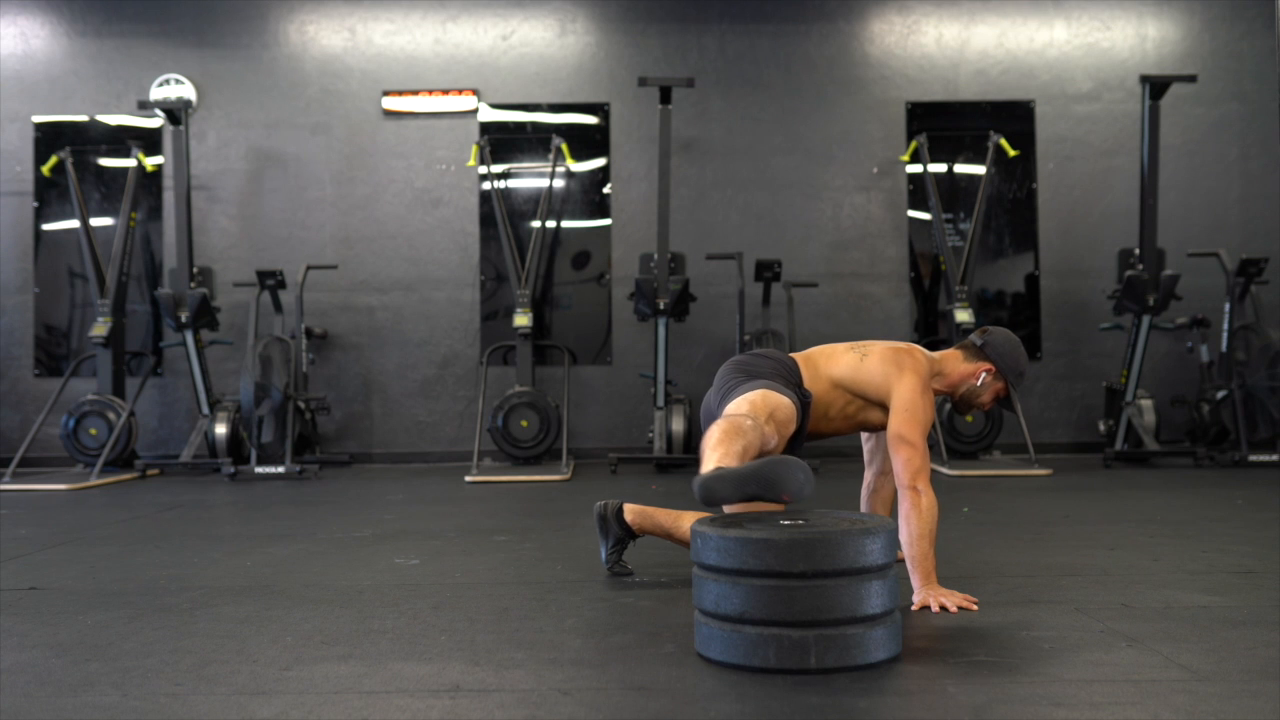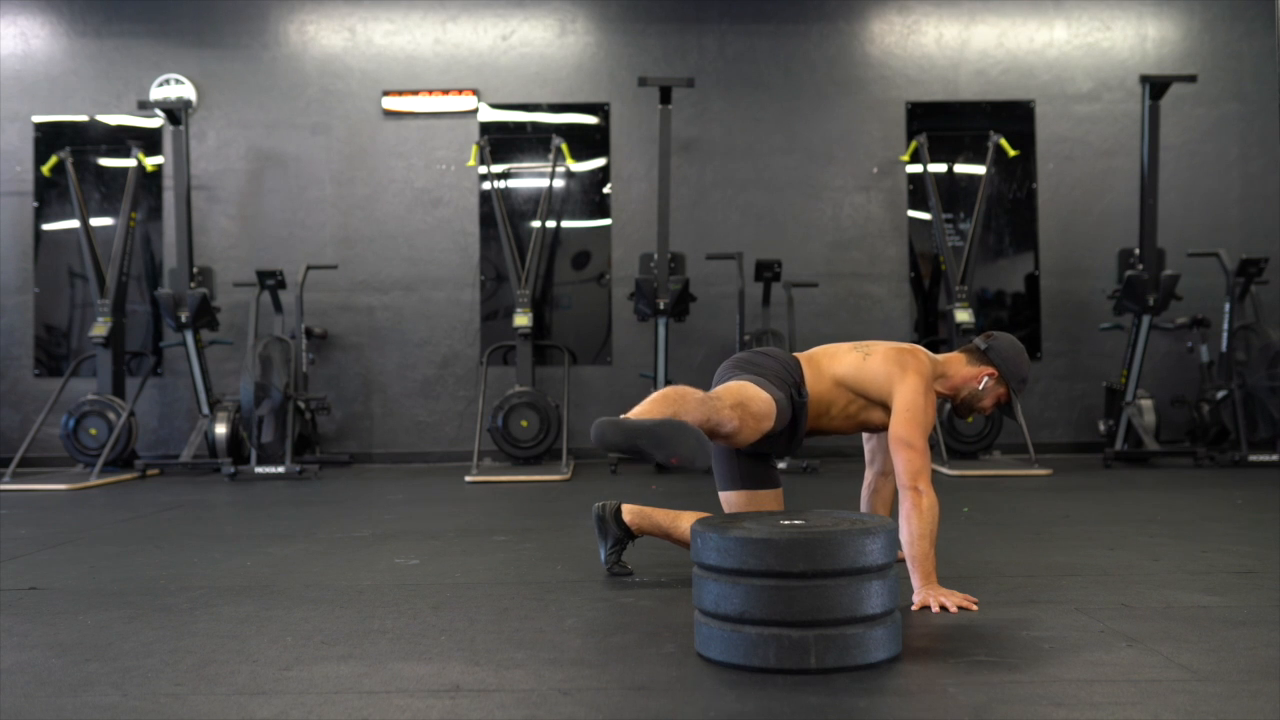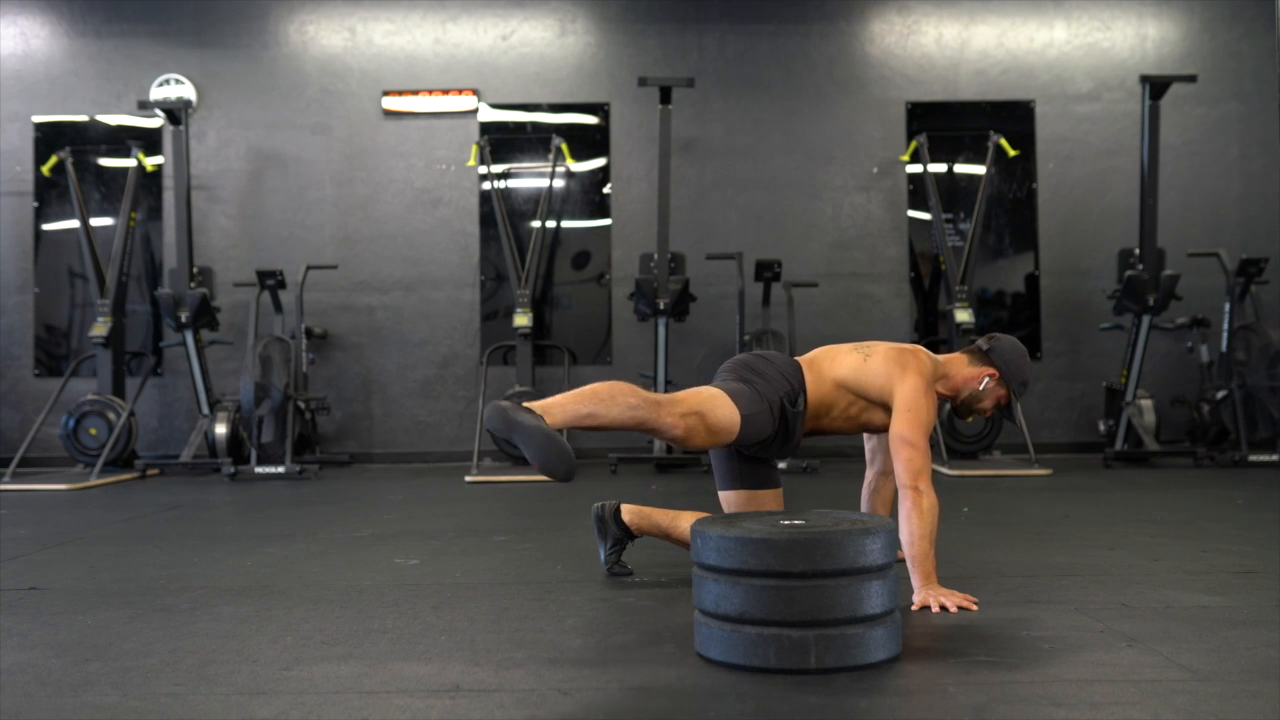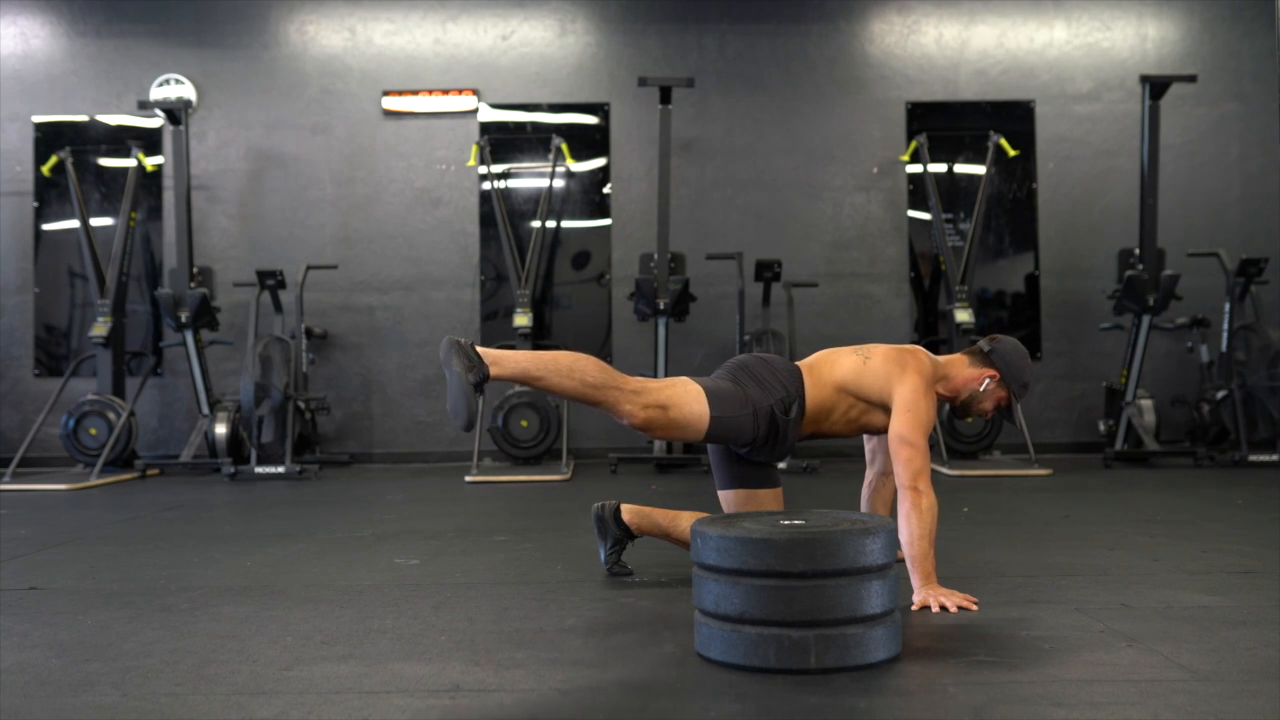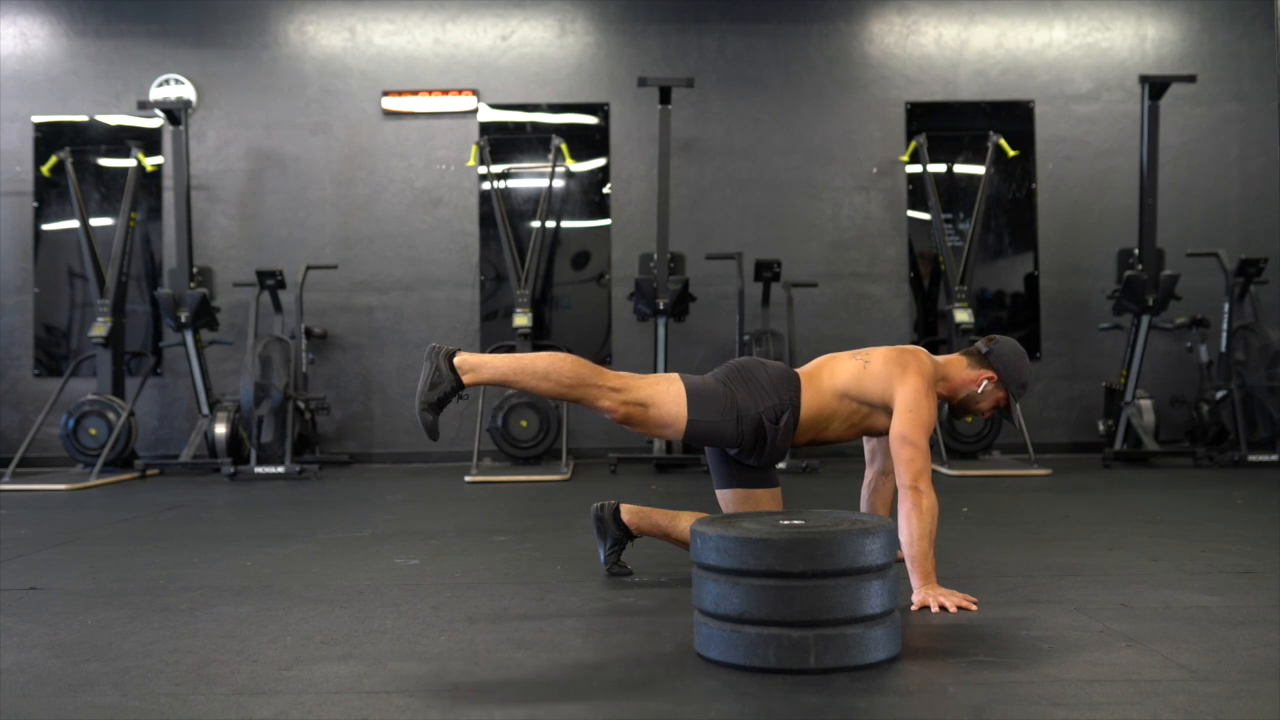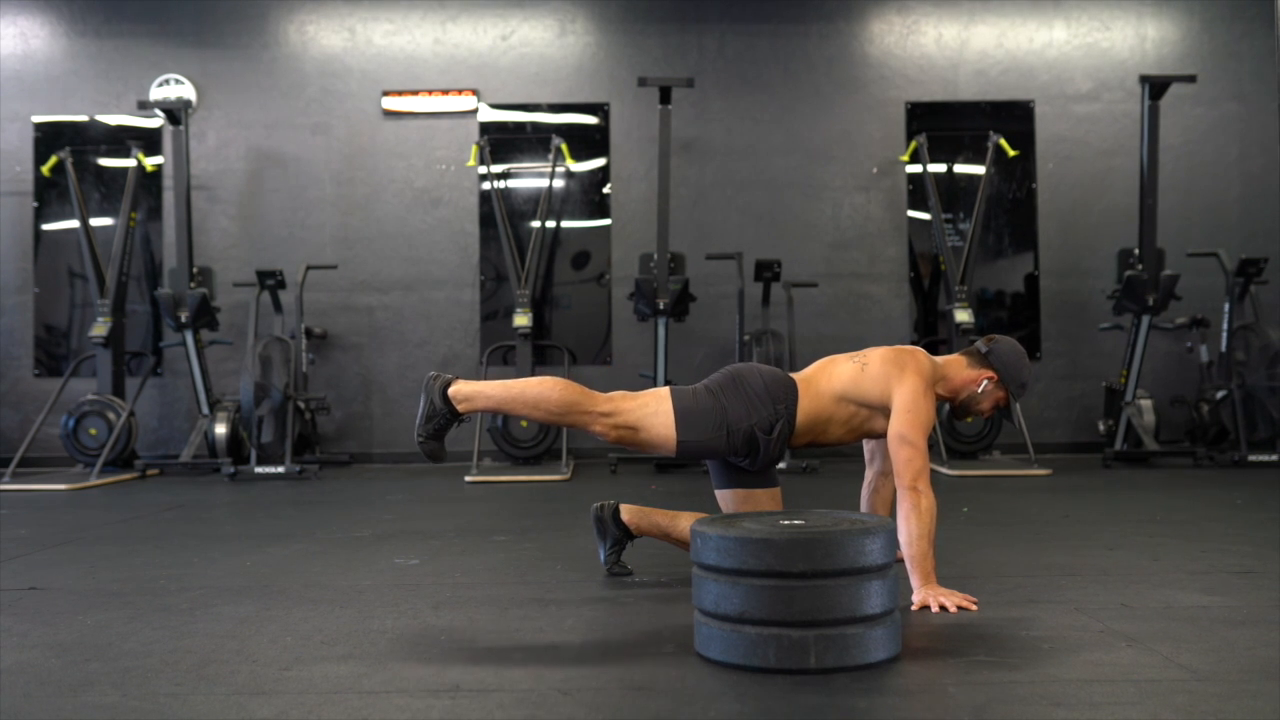
dt=0.7s
person 1, frame 1
left shoulder: (905, 372)
right shoulder: (916, 382)
left elbow: (881, 470)
right elbow: (914, 488)
right wrist: (926, 585)
left hip: (737, 403)
right hip: (755, 380)
right knee: (762, 427)
left ankle: (625, 518)
right ankle: (716, 474)
person 1, frame 2
left shoulder: (910, 374)
right shoulder: (919, 384)
left elbow: (882, 471)
right elbow: (916, 489)
right wrist: (926, 585)
left hip: (759, 410)
right hip: (763, 380)
right knee: (731, 415)
left ankle: (625, 518)
right ankle: (634, 424)
person 1, frame 3
left shoulder: (909, 373)
right shoulder: (918, 383)
left elbow: (882, 471)
right elbow: (915, 489)
right wrist: (926, 586)
left hip: (760, 422)
right hip: (763, 390)
right knee: (676, 420)
left ankle: (624, 517)
right ankle: (532, 413)
person 1, frame 4
left shoulder: (908, 376)
right shoulder: (919, 384)
left elbow: (882, 472)
right elbow: (915, 489)
right wrist: (926, 584)
left hip: (757, 422)
right hip: (759, 397)
right knee: (639, 404)
left ankle: (627, 518)
right ankle: (480, 361)
person 1, frame 5
left shoulder: (906, 373)
right shoulder: (921, 384)
left elbow: (881, 472)
right elbow: (916, 489)
right wrist: (926, 584)
left hip: (753, 429)
right hip: (751, 403)
right knee: (616, 394)
left ankle: (625, 518)
right ankle: (459, 365)
person 1, frame 6
left shoulder: (906, 375)
right shoulder: (918, 383)
left elbow: (880, 472)
right elbow: (914, 489)
right wrist: (924, 584)
left hip: (752, 431)
right hip: (748, 408)
right knee: (606, 415)
left ankle: (626, 518)
right ankle: (456, 394)
